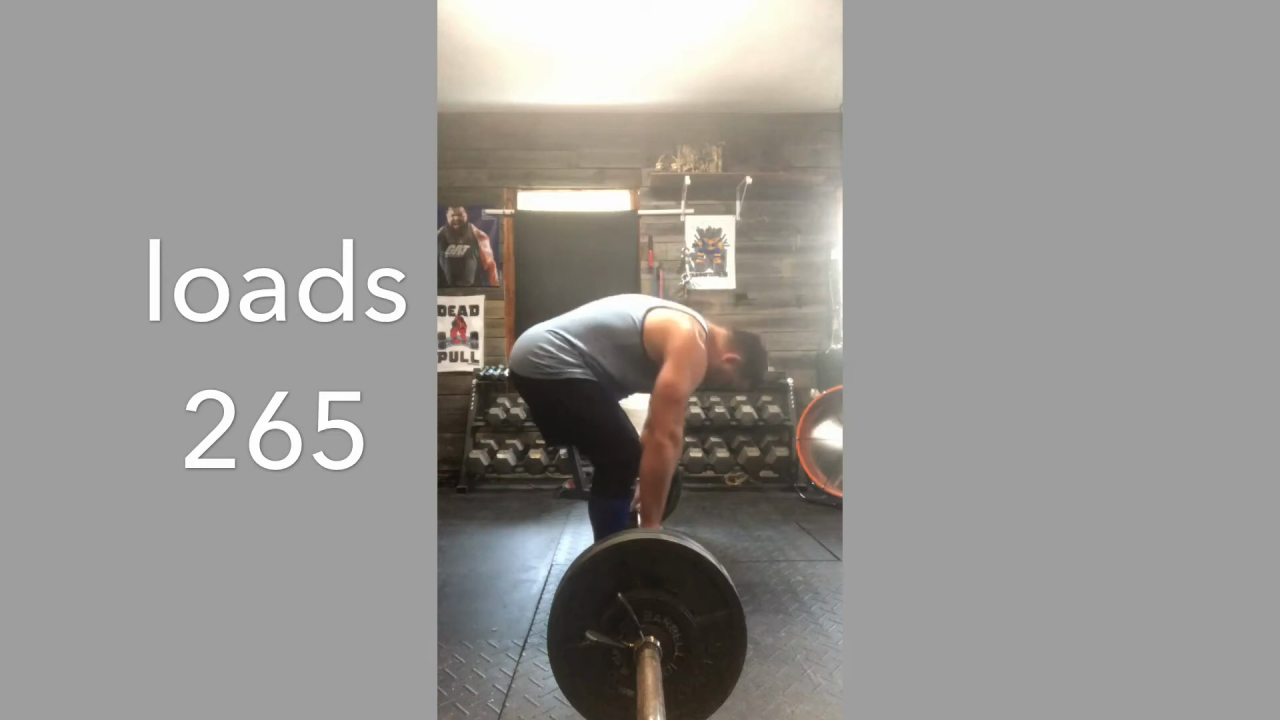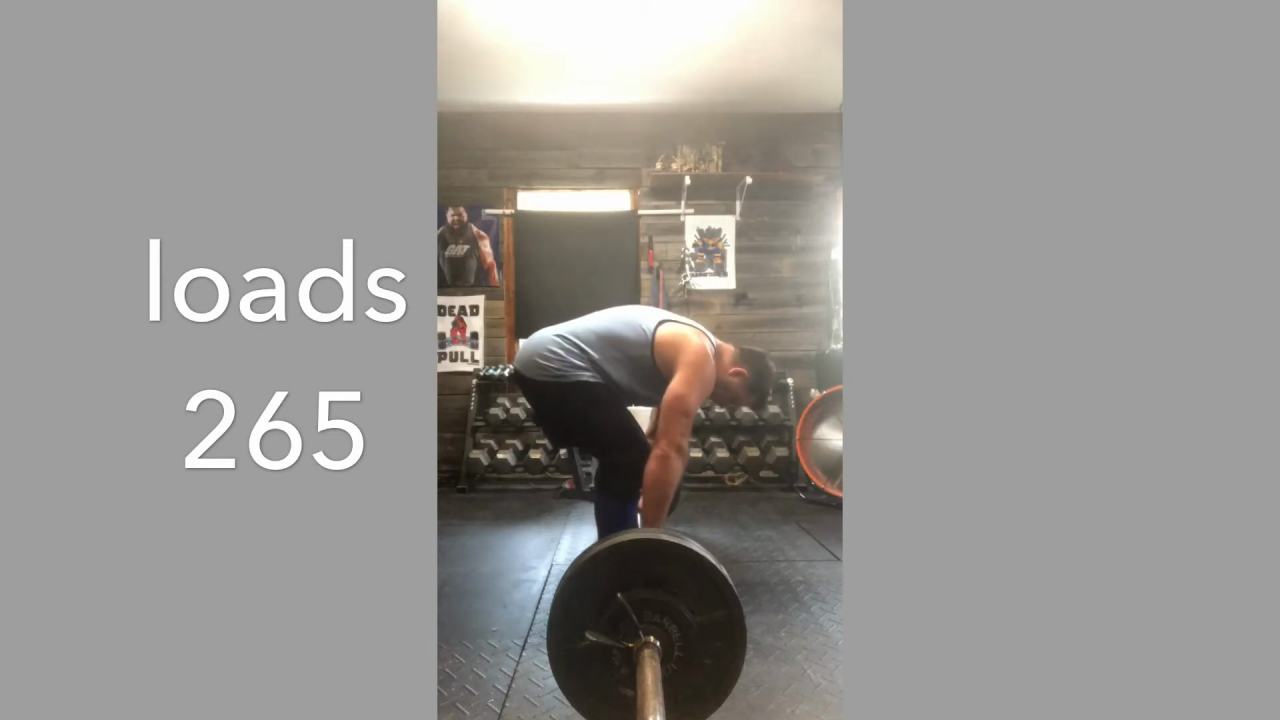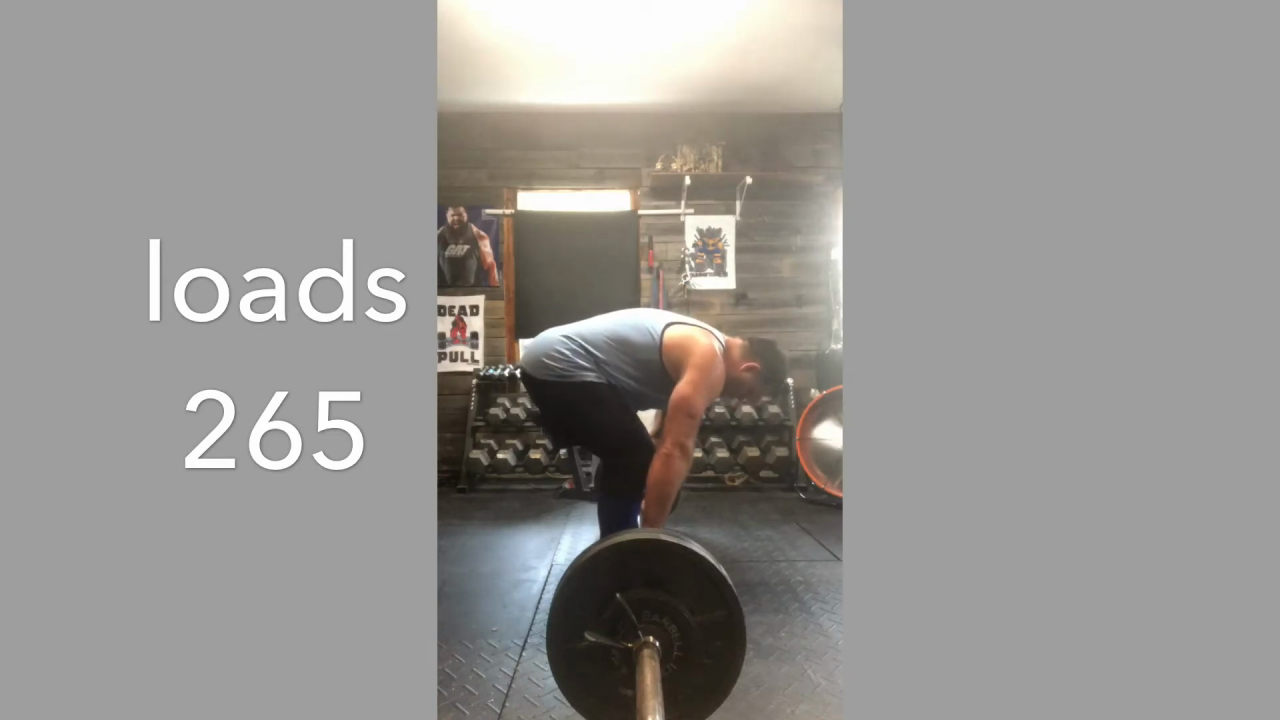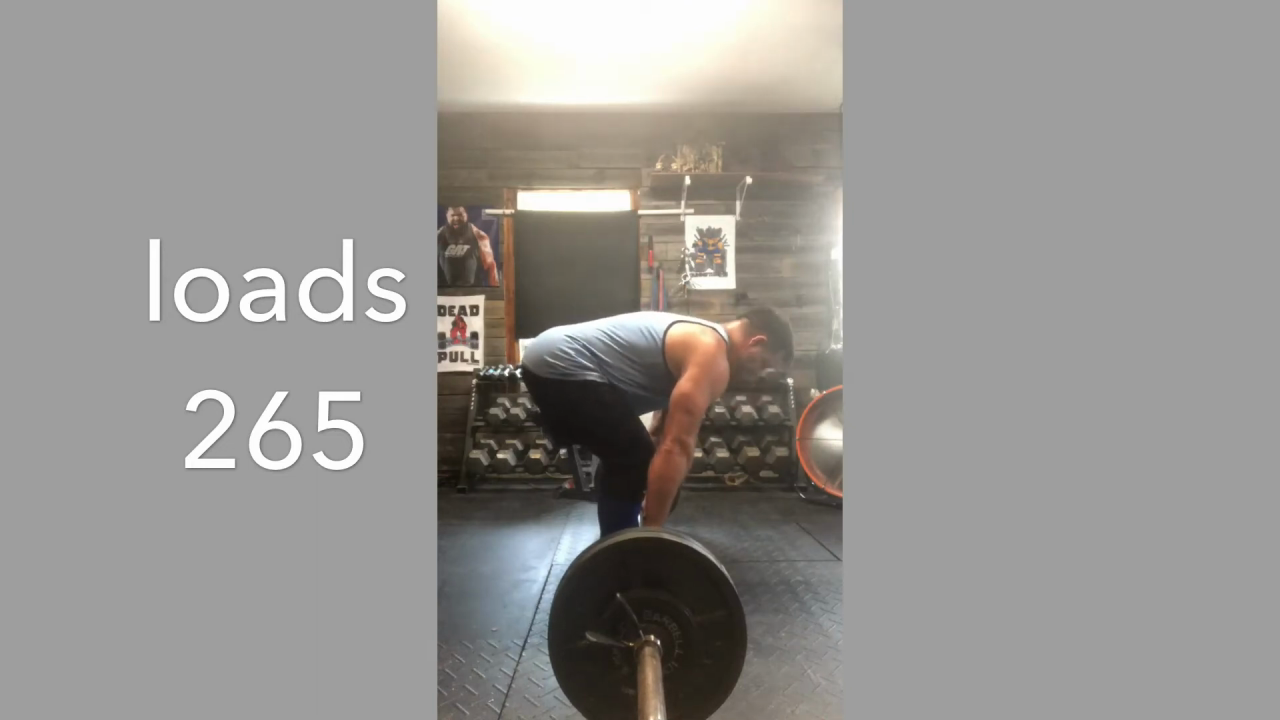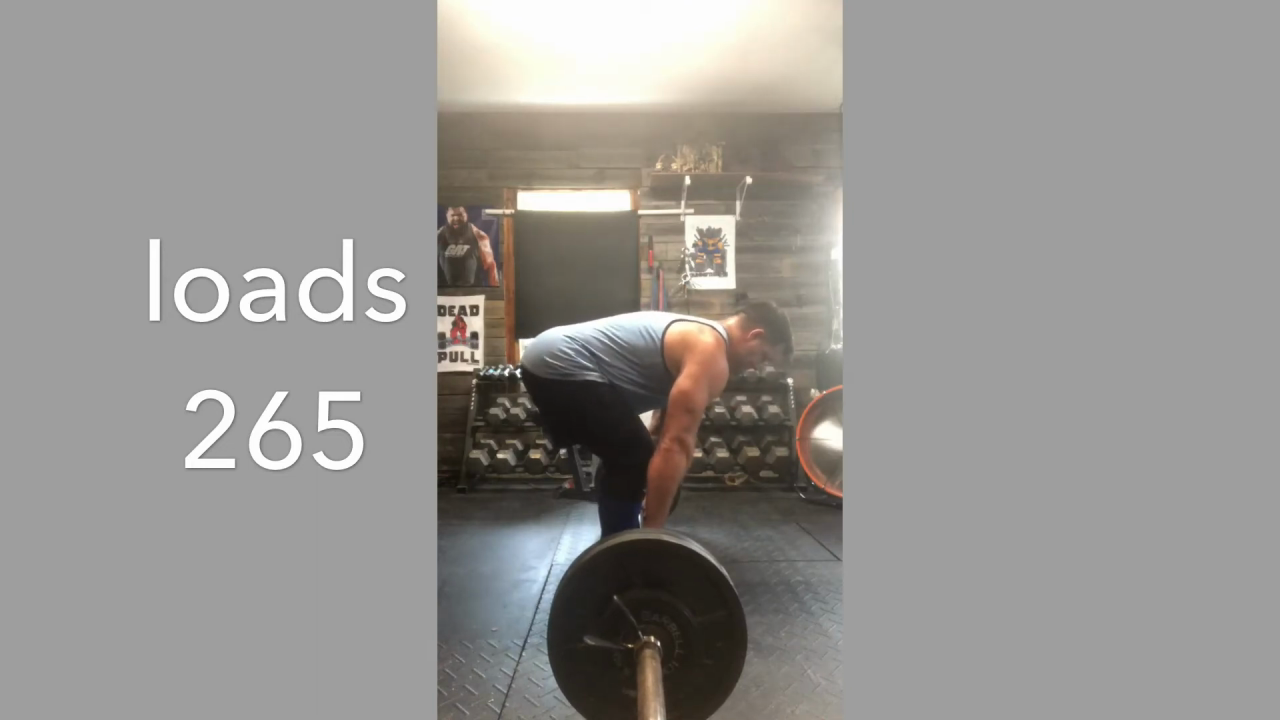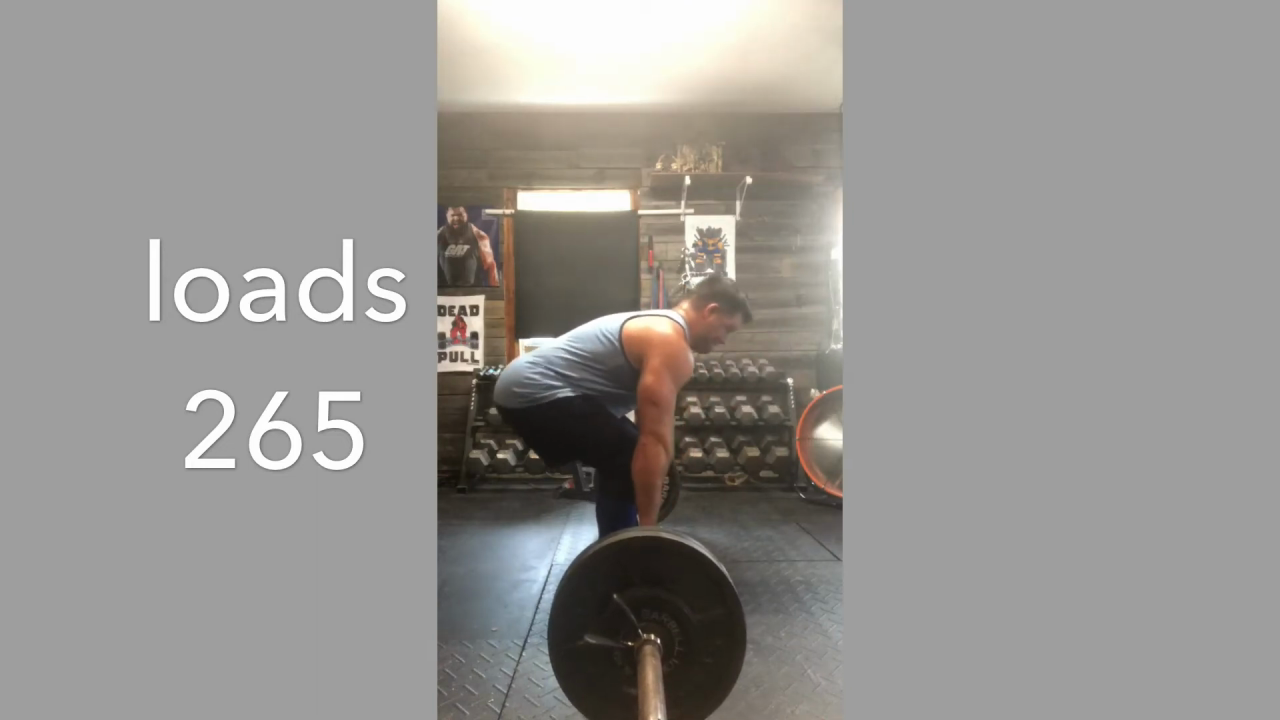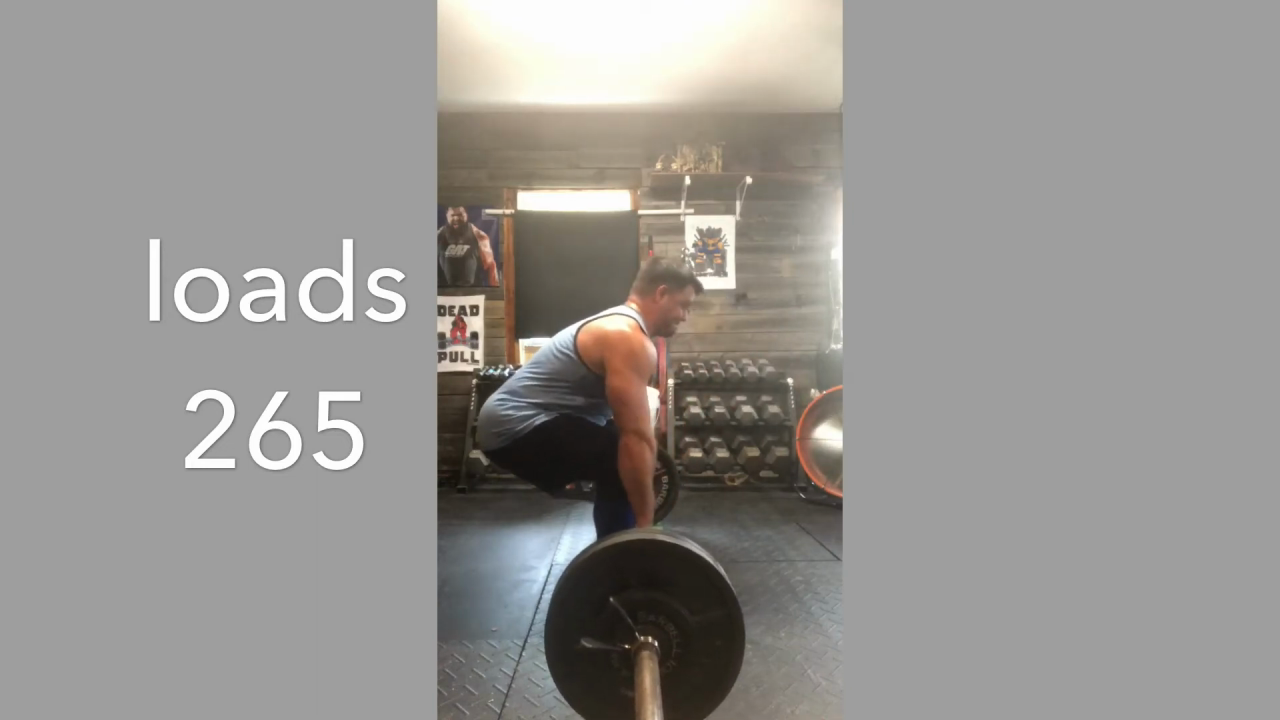
dt=0.7s
person 1, frame 1
left shoulder: (688, 331)
right shoulder: (691, 345)
left elbow: (656, 428)
right elbow: (666, 437)
left wrist: (646, 487)
right wrist: (651, 521)
left hip: (537, 357)
right hip: (547, 364)
left knee: (618, 457)
right knee: (620, 459)
person 1, frame 2
left shoulder: (692, 346)
right shoulder: (700, 360)
left elbow: (660, 439)
right elbow: (670, 450)
left wrist: (646, 494)
left hip: (540, 358)
right hip: (554, 366)
left knee: (620, 457)
right knee: (630, 460)
person 1, frame 3
left shoulder: (701, 344)
right shoulder: (709, 361)
left elbow: (666, 442)
right elbow: (676, 450)
left wrist: (649, 496)
right wrist: (651, 532)
left hip: (546, 359)
right hip: (559, 367)
left knee: (625, 458)
right knee: (634, 461)
person 1, frame 4
left shoulder: (699, 338)
right shoulder: (712, 355)
left elbow: (666, 435)
right elbow: (677, 446)
right wrist: (651, 530)
left hip: (546, 357)
right hip: (561, 366)
left knee: (625, 458)
right knee: (634, 461)
person 1, frame 5
left shoulder: (698, 335)
right shoulder: (710, 353)
left elbow: (666, 435)
right elbow: (676, 445)
right wrist: (652, 531)
left hip: (547, 359)
right hip: (560, 366)
left knee: (627, 458)
right knee: (634, 461)
person 1, frame 6
left shoulder: (660, 328)
right shoulder: (671, 343)
left elbow: (648, 432)
right elbow: (655, 439)
right wrist: (648, 526)
left hip: (527, 385)
right hip: (533, 392)
left knee: (623, 458)
right knee: (628, 464)
person 1, frame 7
left shoulder: (621, 326)
right shoulder: (629, 340)
left elbow: (629, 430)
right elbow: (636, 437)
right wrist: (644, 525)
left hip: (512, 418)
right hip: (515, 427)
left knee: (617, 463)
right knee: (622, 468)
